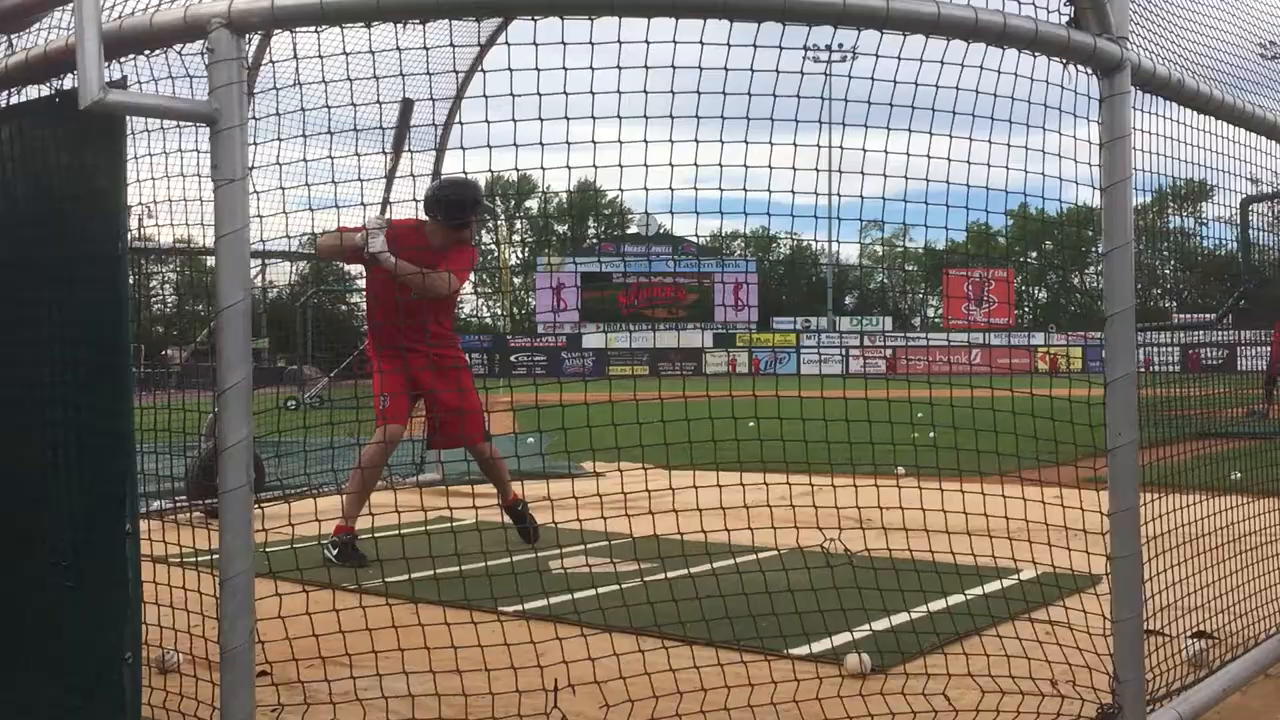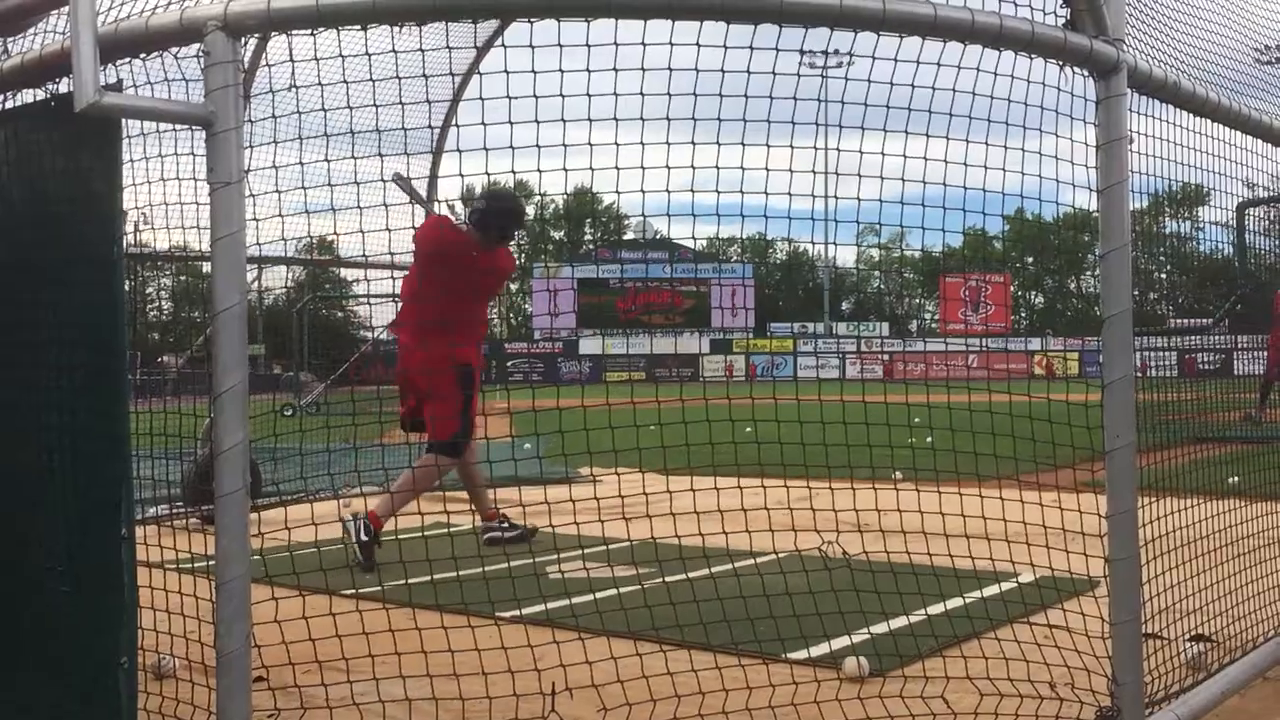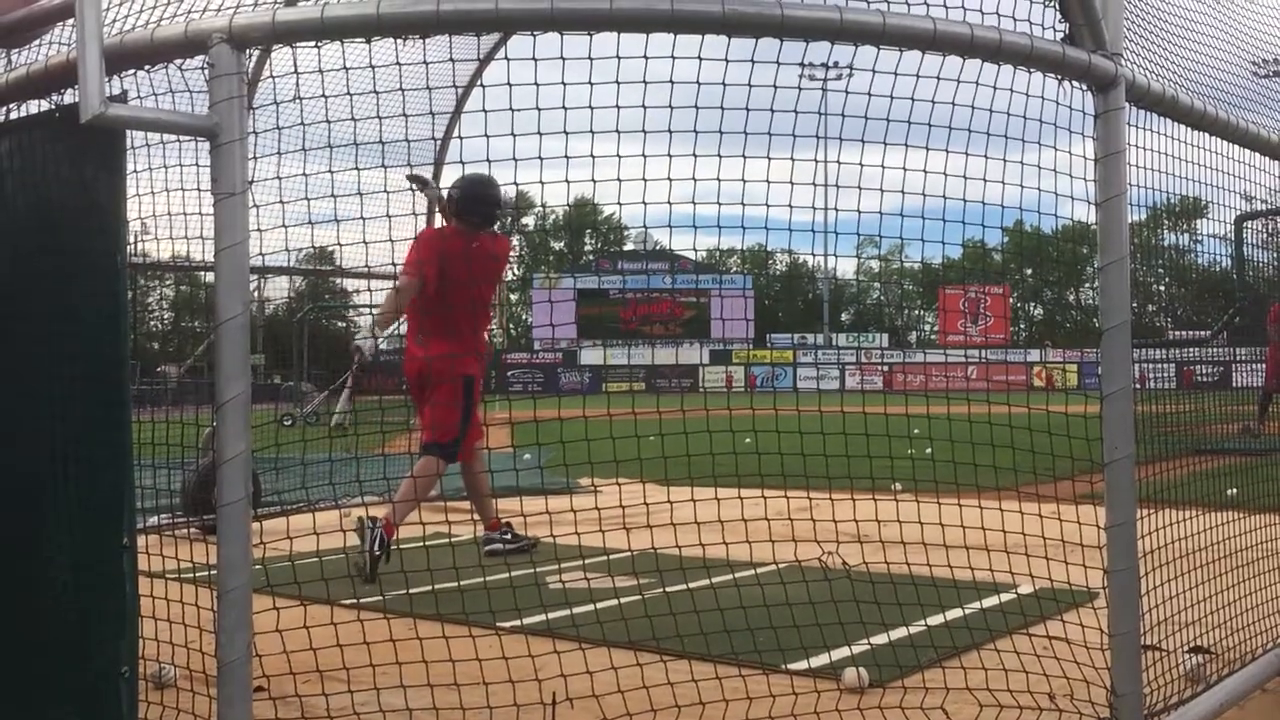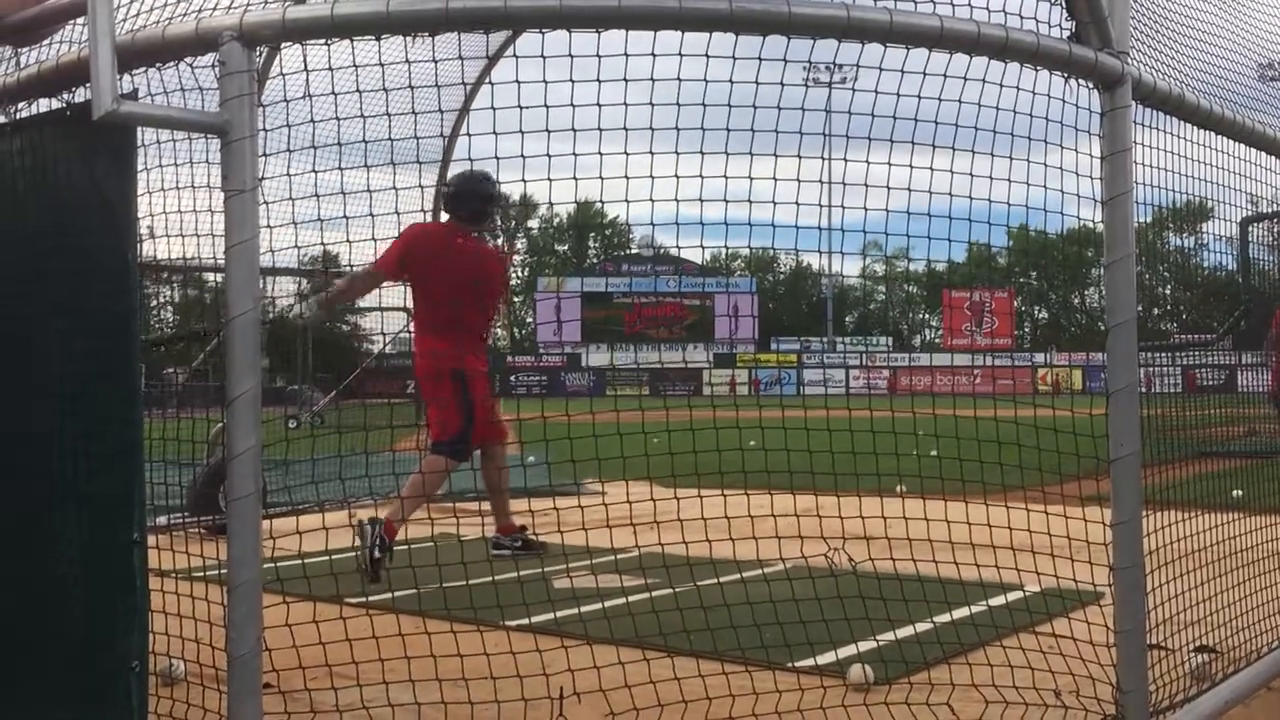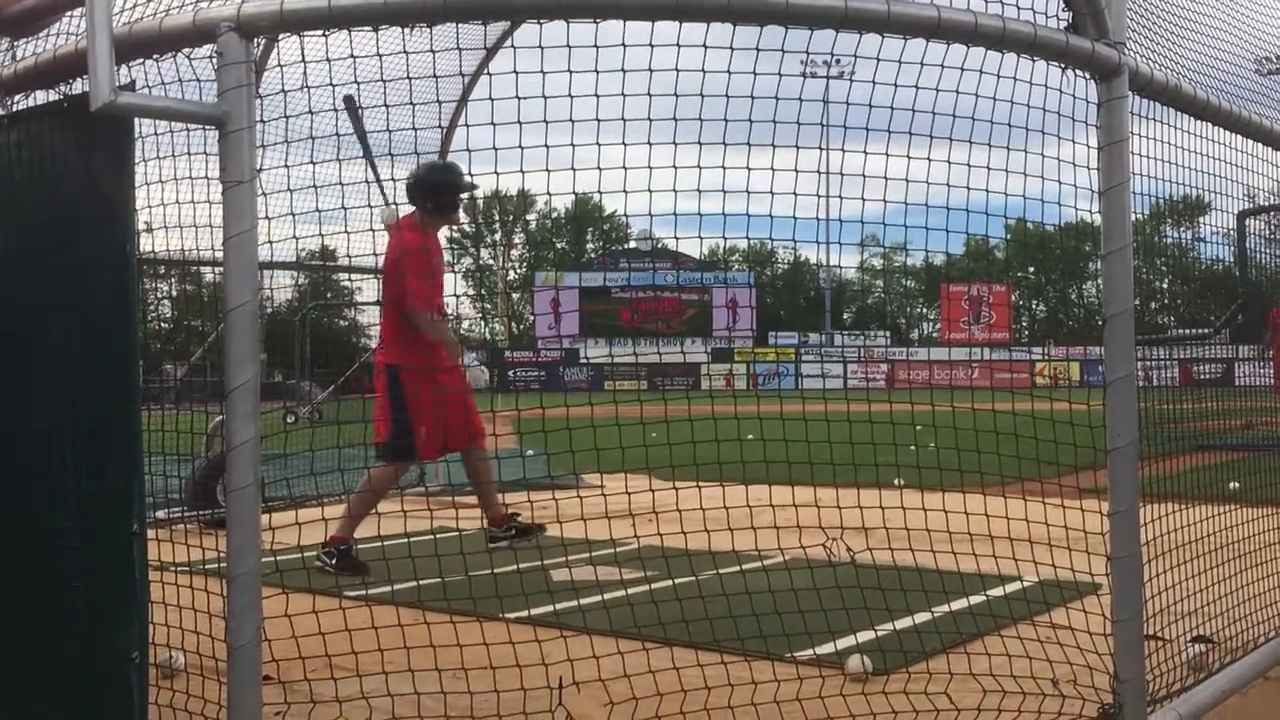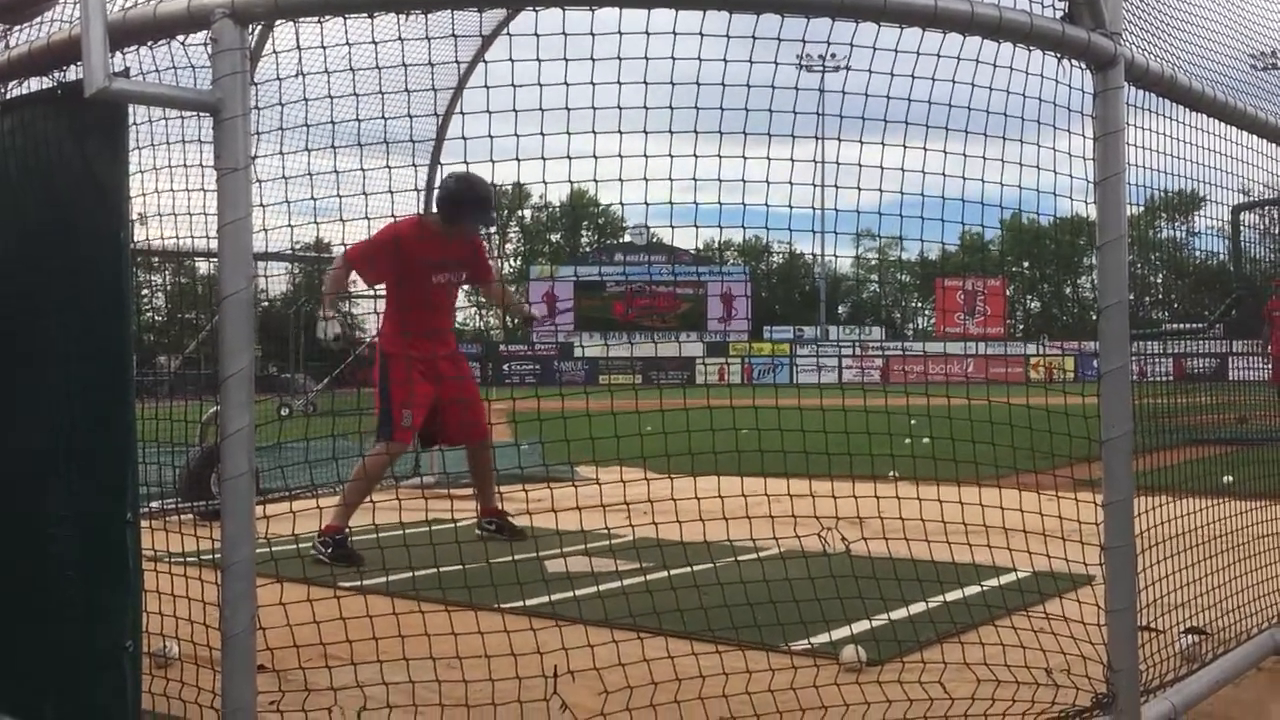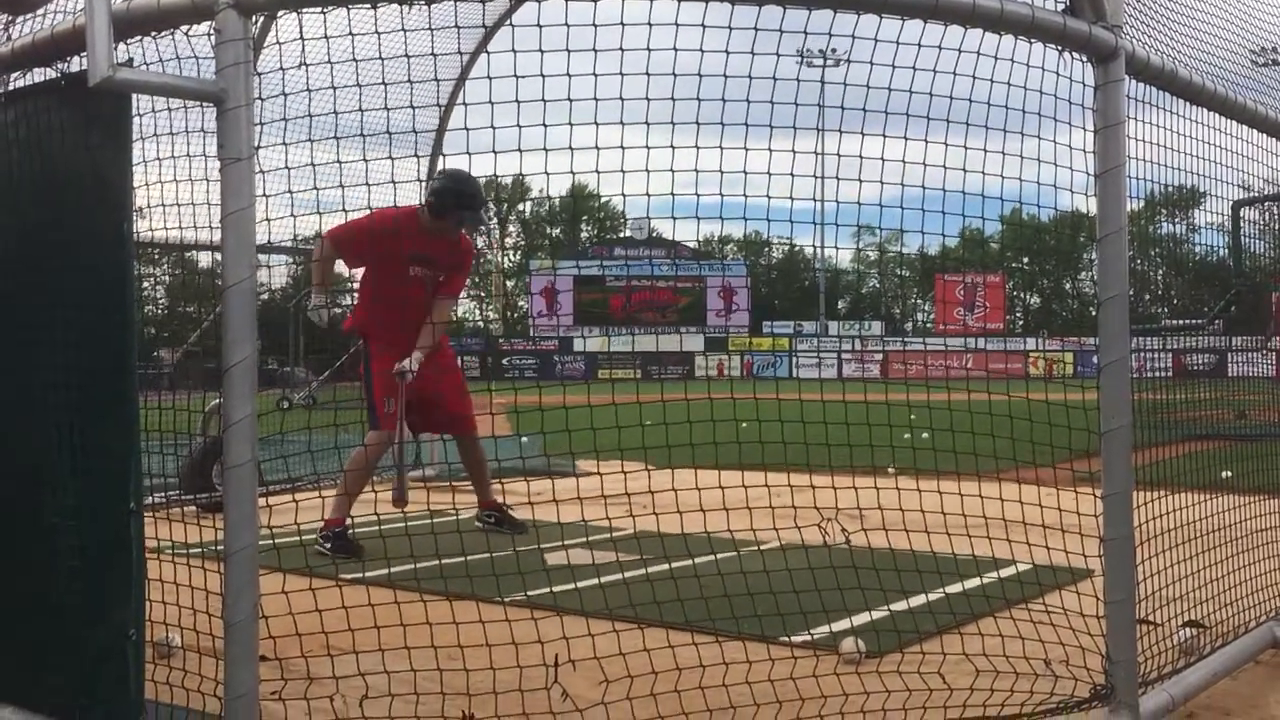
dt=0.4s
person 1, frame 1
left shoulder: (463, 250)
right shoulder: (391, 232)
left elbow: (439, 286)
right elbow: (324, 246)
left wrist: (390, 261)
right wrist: (361, 242)
left hip: (442, 357)
right hip: (392, 354)
left knee: (477, 442)
right knee: (388, 435)
left ankle: (512, 501)
right ankle: (342, 535)
person 1, frame 2
left shoulder: (436, 231)
right shoulder: (500, 261)
left hip: (411, 351)
right hip: (454, 359)
left knee: (456, 436)
right knee: (444, 451)
left ankle: (491, 519)
right ankle: (372, 520)
person 1, frame 3
left shoulder: (430, 241)
right shoulder: (499, 249)
left elbow: (409, 287)
left wrist: (373, 330)
right wrist: (447, 207)
left hip: (419, 359)
right hip: (458, 363)
left knee: (465, 441)
right knee: (438, 452)
left ankle: (494, 530)
right ankle: (384, 527)
person 1, frame 4
left shoulder: (419, 238)
right shoulder: (491, 258)
left elbow: (368, 278)
left wrist: (319, 303)
left hip: (432, 357)
right hip: (460, 363)
left knee: (492, 439)
right knee: (448, 452)
left ankle: (506, 532)
right ankle: (383, 529)
person 1, frame 5
left shoulder: (414, 229)
right shoulder: (414, 248)
left elbow: (397, 234)
right elbow: (424, 315)
left wrist: (398, 239)
right wrist: (460, 356)
left hip: (435, 360)
right hip: (406, 366)
left knee: (472, 435)
right knee: (399, 458)
left ankle: (498, 523)
right ankle: (336, 544)
person 1, frame 6
left shoulder: (469, 243)
right shoulder: (403, 235)
left elbow: (489, 285)
right elbow: (344, 263)
left wrist: (521, 310)
right wrist: (328, 313)
left hip: (445, 351)
right hip: (402, 352)
left knee: (478, 432)
right knee: (393, 442)
left ankle: (490, 515)
right ankle: (332, 532)
person 1, frame 7
left shoulder: (462, 248)
right shoulder: (388, 224)
left elbow: (442, 311)
right elbow: (326, 244)
left wrist: (419, 355)
right wrist: (320, 295)
left hip: (430, 344)
right hip: (382, 339)
left knee: (465, 425)
right knee: (382, 432)
left ankle: (489, 508)
right ankle: (332, 527)
